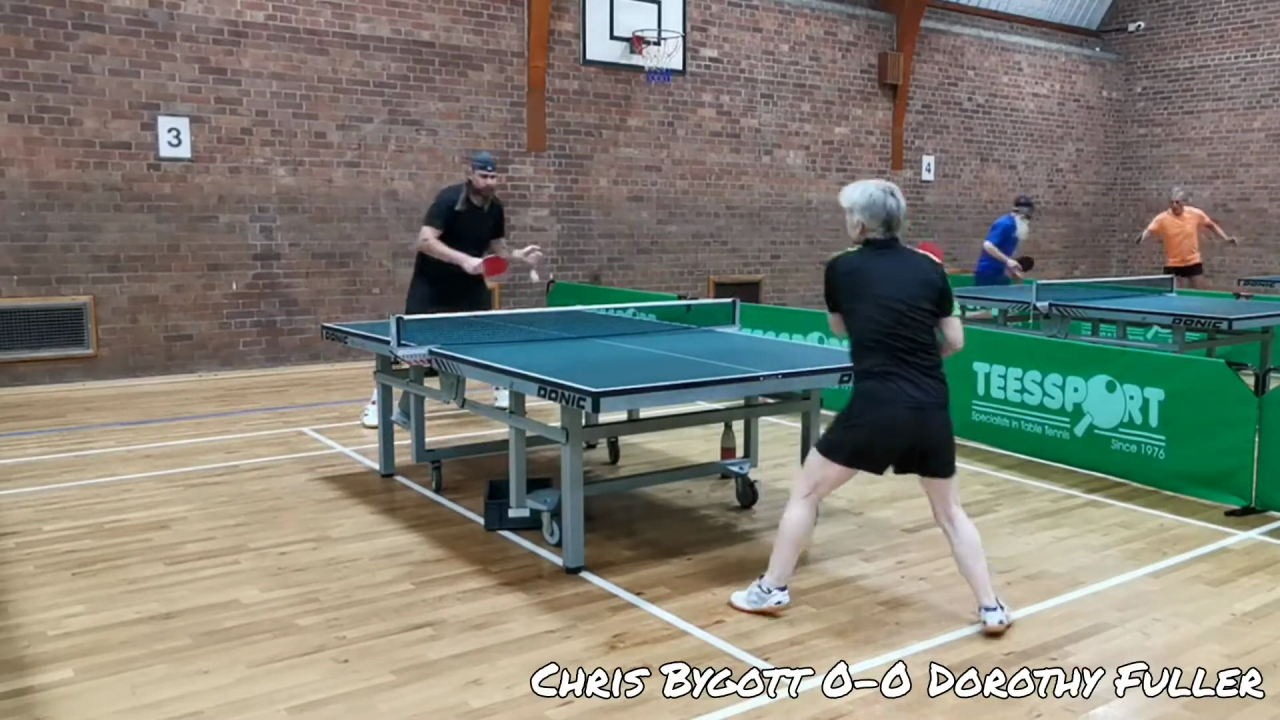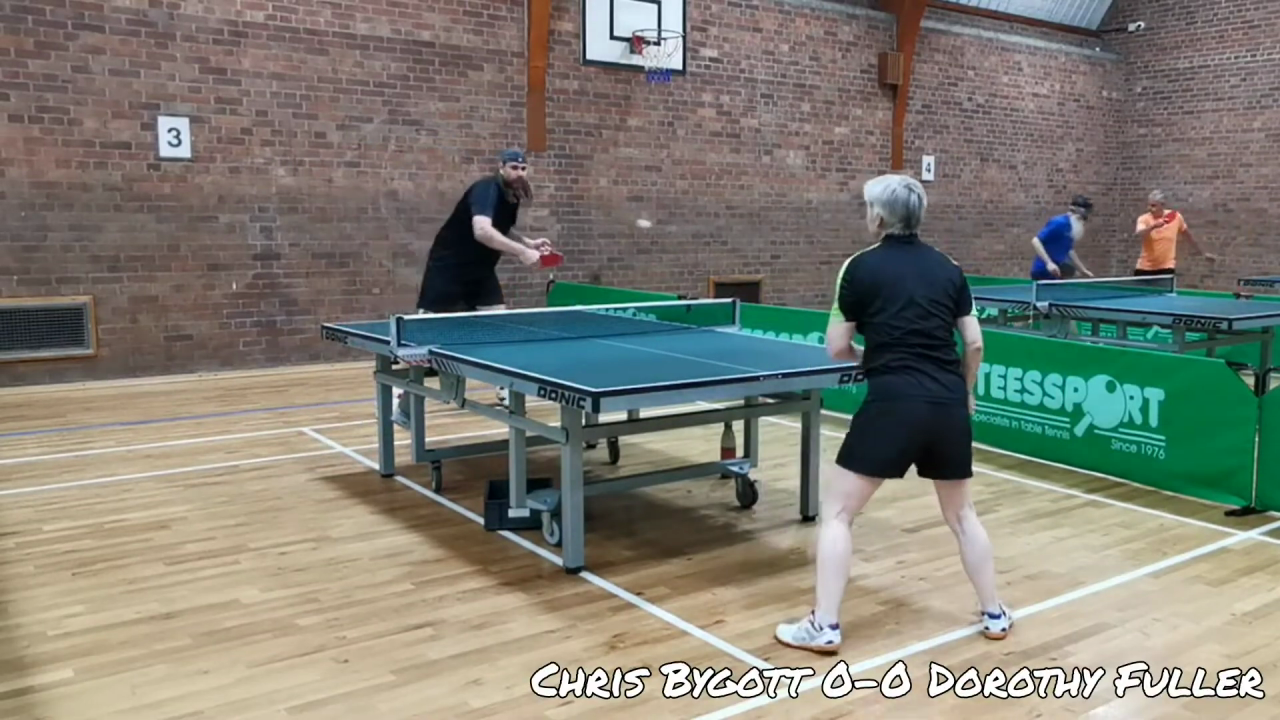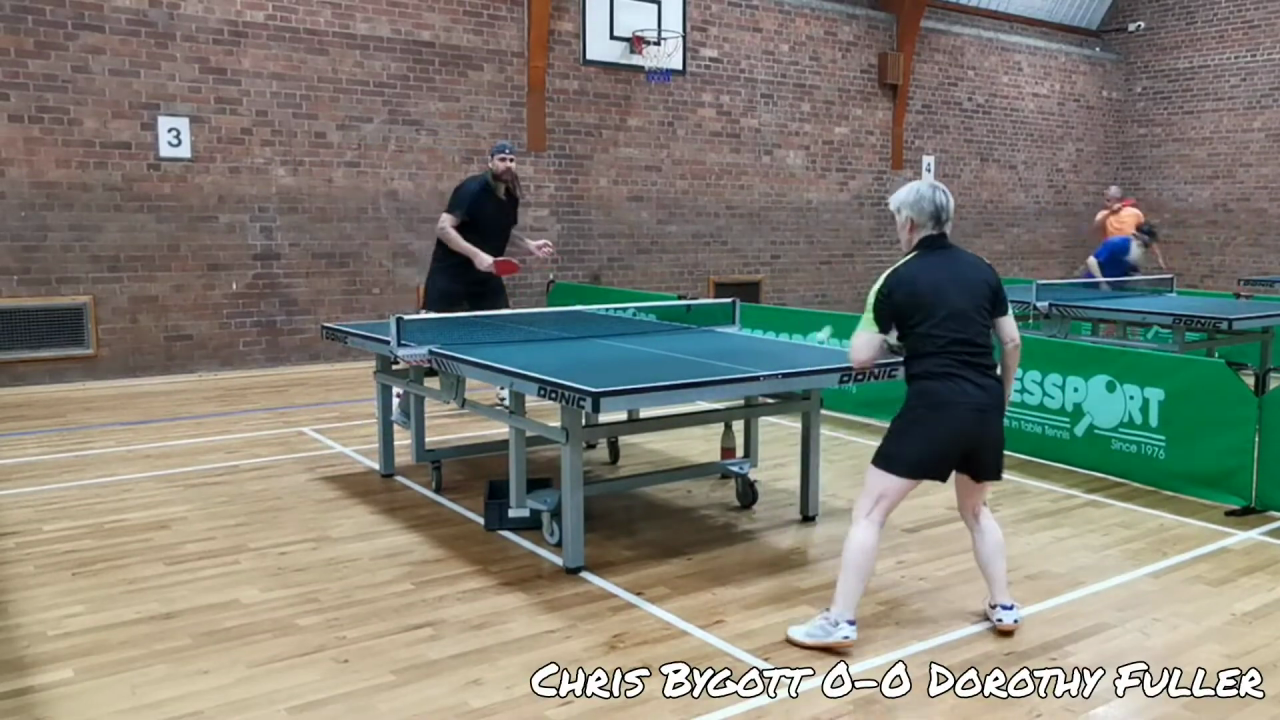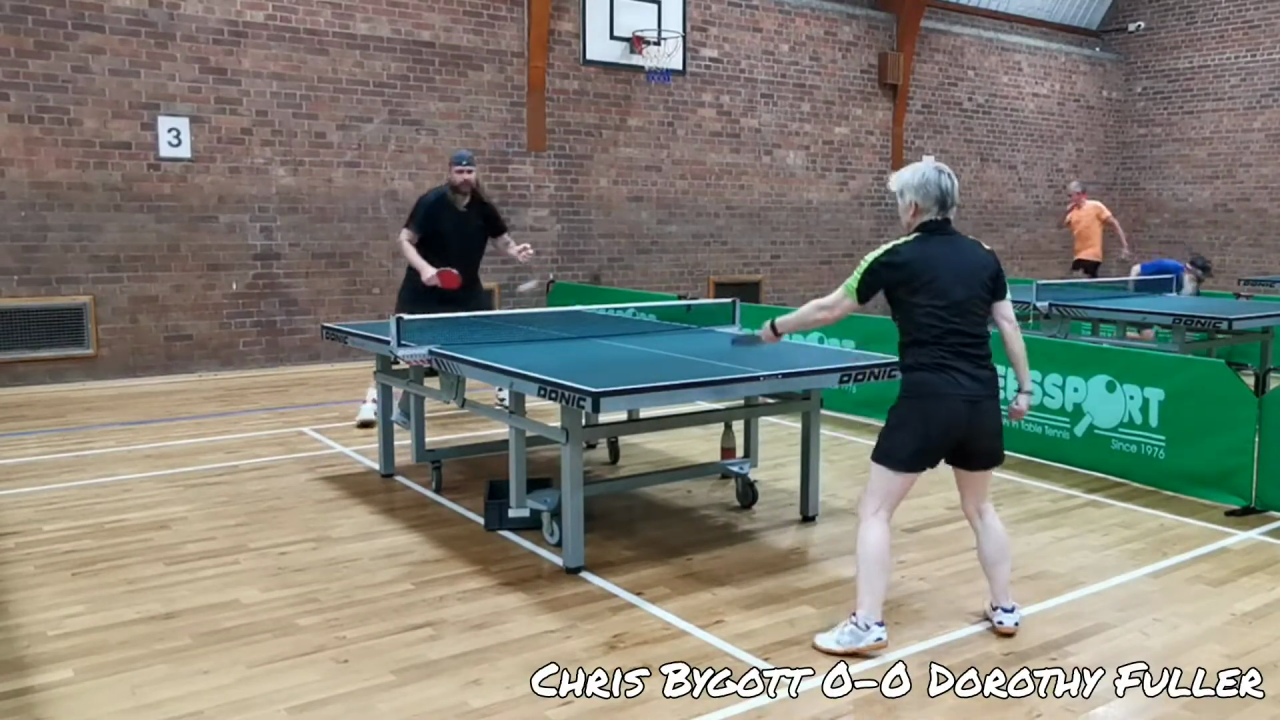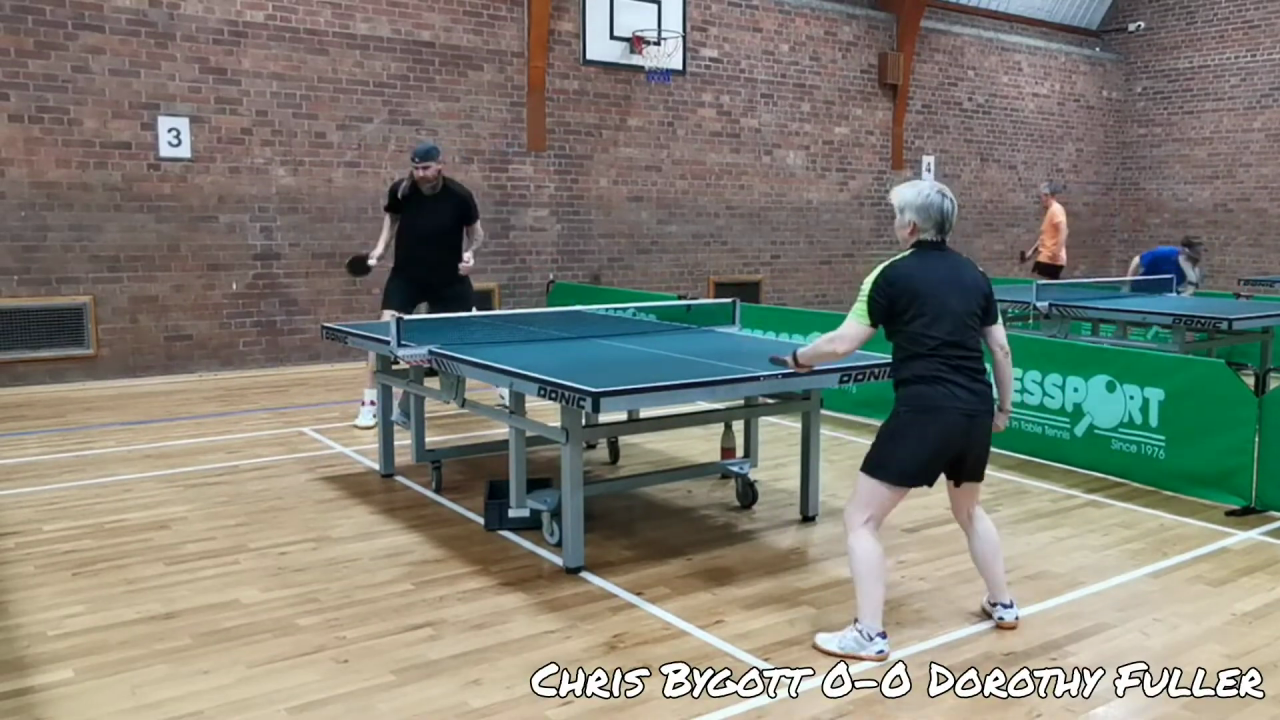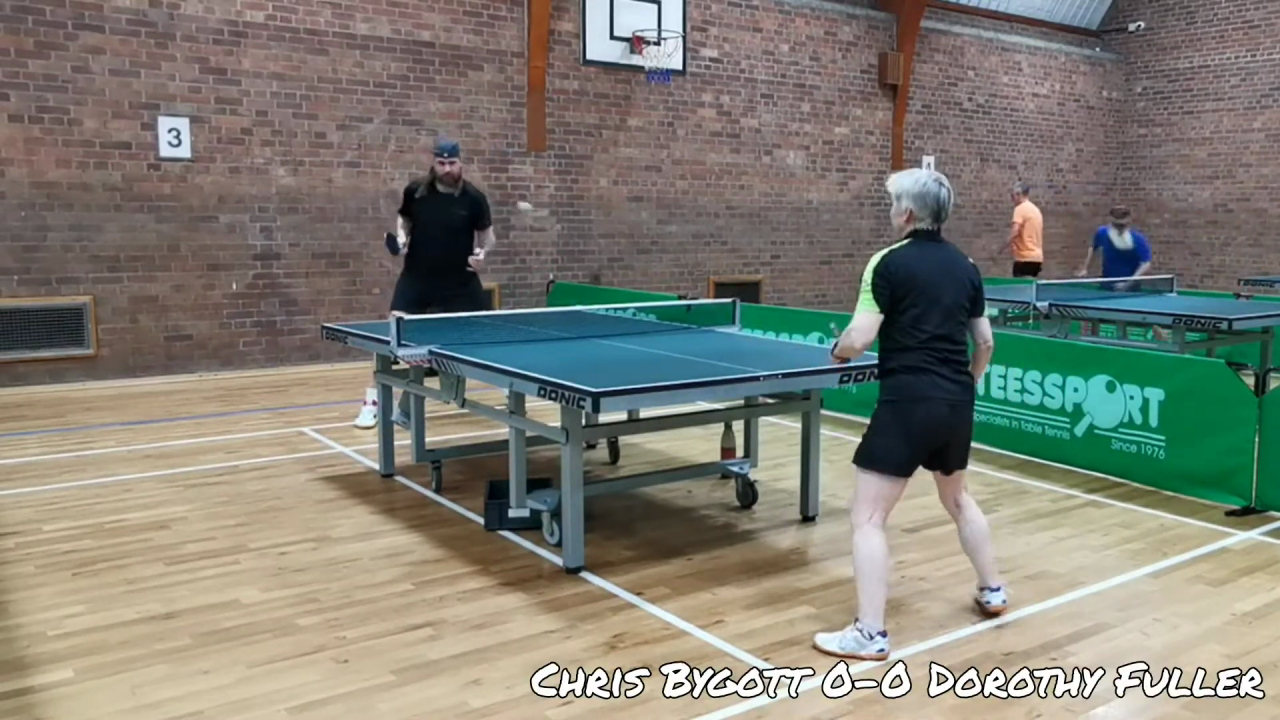
dt=0.3s
person 1, frame 1
left shoulder: (841, 269)
right shoulder: (930, 269)
right elbow: (954, 342)
left hip: (875, 405)
right hip: (930, 406)
left knee: (804, 492)
right knee: (949, 510)
left ankle: (772, 589)
right ankle: (991, 608)
person 1, frame 2
left shoulder: (860, 269)
right shoulder: (948, 269)
left elbow: (836, 348)
right elbow: (974, 344)
right wrist: (966, 392)
left hip: (894, 403)
right hip: (949, 404)
left knee: (837, 512)
right knee: (960, 514)
left ankle: (824, 625)
right ankle: (994, 614)
person 1, frame 3
left shoulder: (898, 280)
right shoulder: (983, 270)
left elbow: (860, 356)
right elbow: (1012, 342)
left wrist: (892, 341)
right wrist: (1003, 391)
left hip: (933, 407)
right hip: (985, 408)
left knee: (869, 512)
right knee: (976, 511)
left ankle: (839, 621)
right ankle: (1003, 607)
person 1, frame 4
left shoulder: (895, 258)
right shoulder: (983, 256)
left elbow: (829, 309)
right elbow: (1009, 326)
left wrist: (776, 327)
right wrist: (1024, 388)
left hip: (927, 398)
right hip: (981, 397)
left knee: (875, 511)
right knee: (979, 506)
left ankle: (866, 626)
right ankle: (1004, 609)
person 1, frame 5
left shoulder: (894, 274)
right shoulder: (974, 275)
left elbow: (843, 343)
right elbow: (1000, 348)
left wrist: (799, 358)
right wrist: (1003, 405)
left hip: (923, 411)
right hip: (975, 410)
left knee: (861, 519)
right knee: (968, 510)
left ankle: (869, 635)
right ankle: (1003, 604)
person 1, frame 6
left shoulder: (890, 262)
right shoulder: (965, 266)
left elbow: (857, 338)
right elbow: (984, 340)
left wrist: (838, 348)
left hip: (907, 401)
right hip: (956, 400)
left knee: (868, 516)
right knee: (956, 498)
left ankle: (871, 632)
right ankle: (991, 588)
person 2, frame 1
left shoulder: (495, 208)
right shoulder: (448, 199)
left elbow: (496, 244)
right elbow: (425, 240)
left wrist: (518, 255)
right wrist: (463, 259)
left hip: (470, 281)
right hip: (432, 279)
left ankle: (501, 392)
right ankle: (377, 402)
person 2, frame 2
left shoulder: (514, 198)
right shoulder: (487, 191)
right elbow: (482, 232)
left wrist: (529, 243)
right wrist: (522, 251)
left hip: (481, 272)
right hip: (447, 268)
left ankle: (505, 390)
right ankle: (398, 394)
person 2, frame 3
left shoulder: (512, 197)
right shoulder: (473, 188)
right elbow: (443, 228)
left wrist: (530, 245)
right wrist: (476, 255)
left hip: (485, 274)
right hip: (450, 270)
left ankle: (506, 391)
person 2, frame 4
left shoulder: (485, 207)
right shoulder: (430, 202)
left elbow: (501, 239)
right elbow: (406, 240)
left wrist: (515, 251)
right wrist: (423, 268)
left hip: (466, 284)
right hip: (425, 282)
left ankle: (504, 391)
right ankle: (372, 401)
person 2, frame 5
left shoulder: (459, 195)
right shoulder: (400, 190)
left elbow: (476, 231)
right elbow: (391, 216)
left wrist: (471, 253)
right wrist: (380, 247)
left hip: (449, 279)
right hip: (406, 276)
right ankle: (370, 402)
person 2, frame 6
left shoulder: (474, 198)
right shoulder: (415, 191)
left elbow: (486, 235)
right elbow: (403, 219)
left wrist: (483, 253)
right wrist: (401, 234)
left hip: (461, 281)
right hip: (418, 277)
right ankle: (372, 402)
